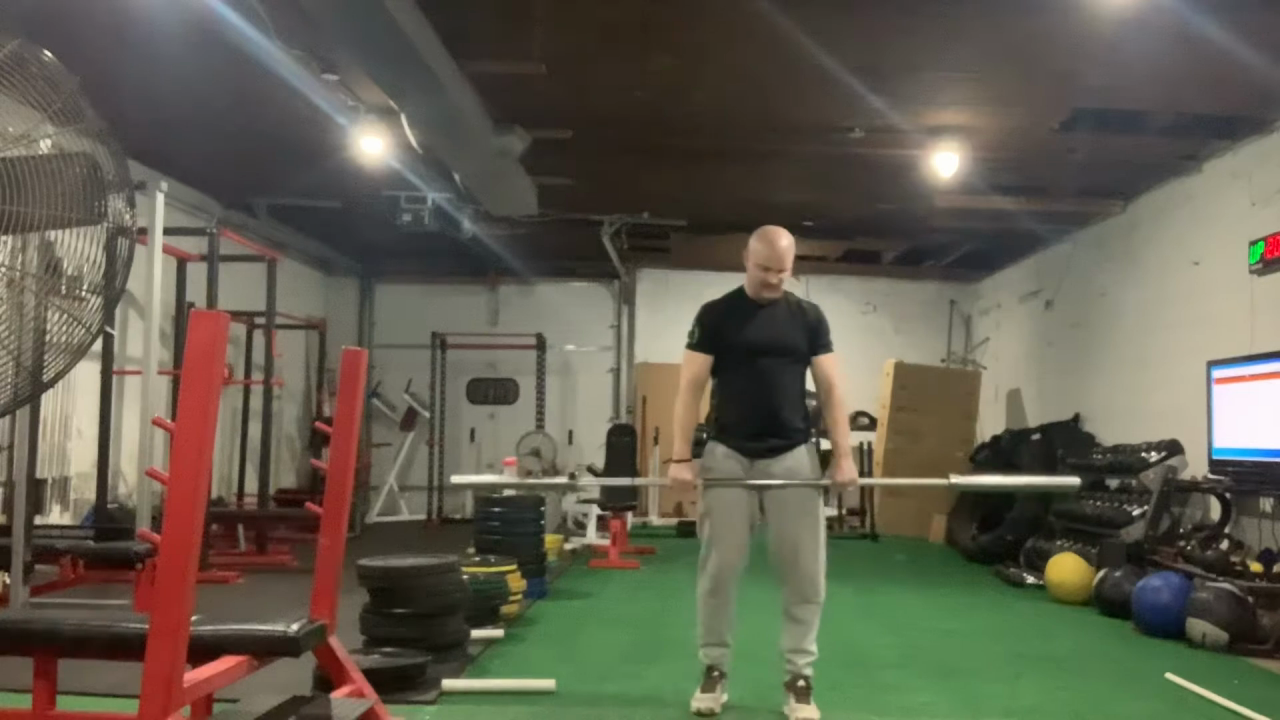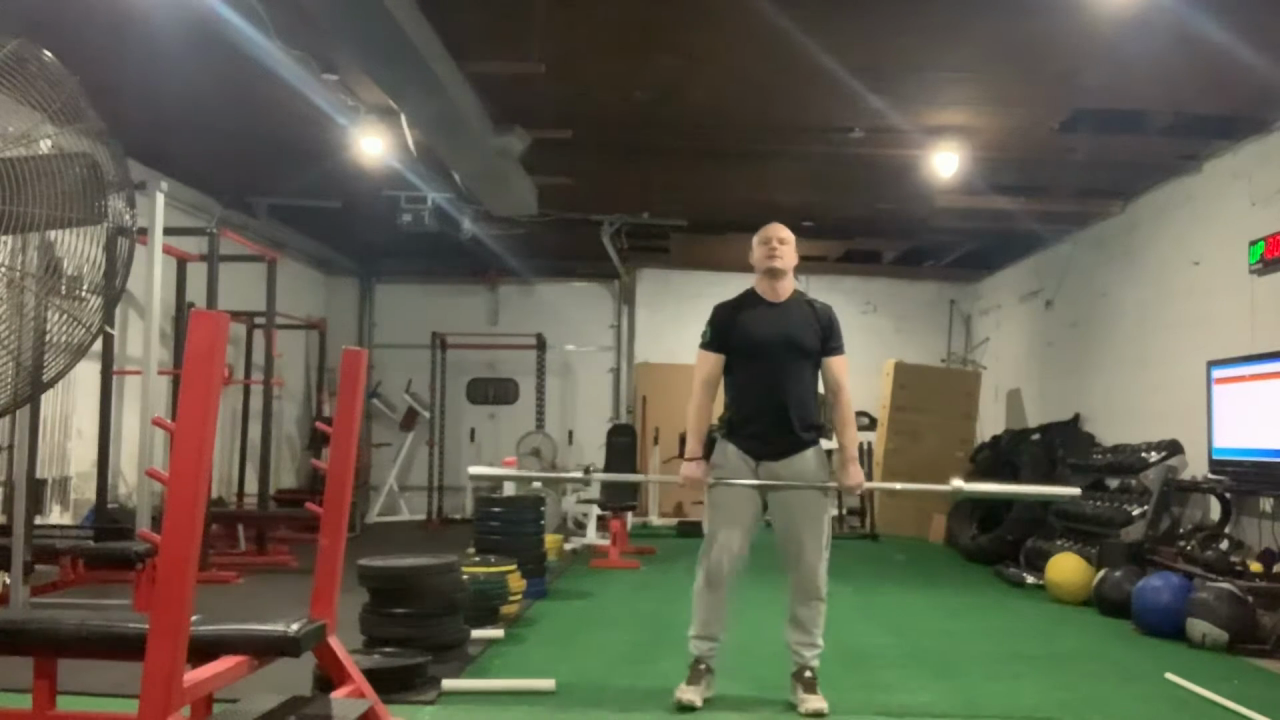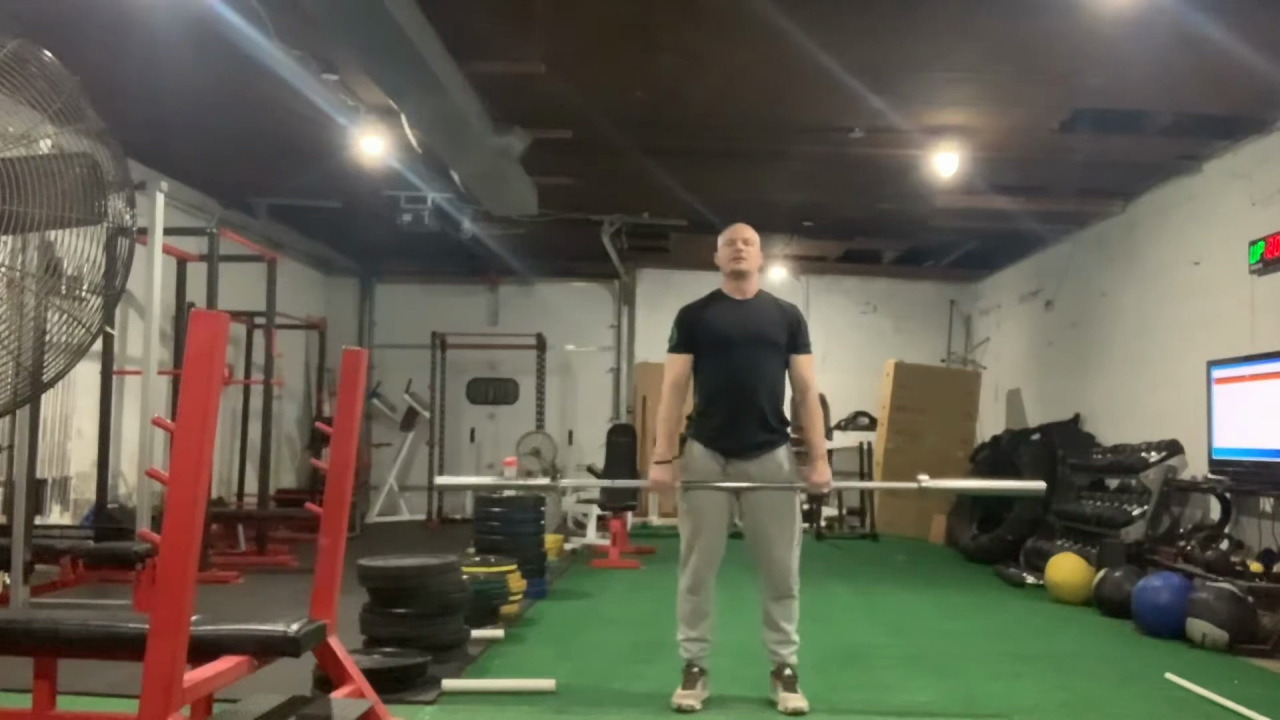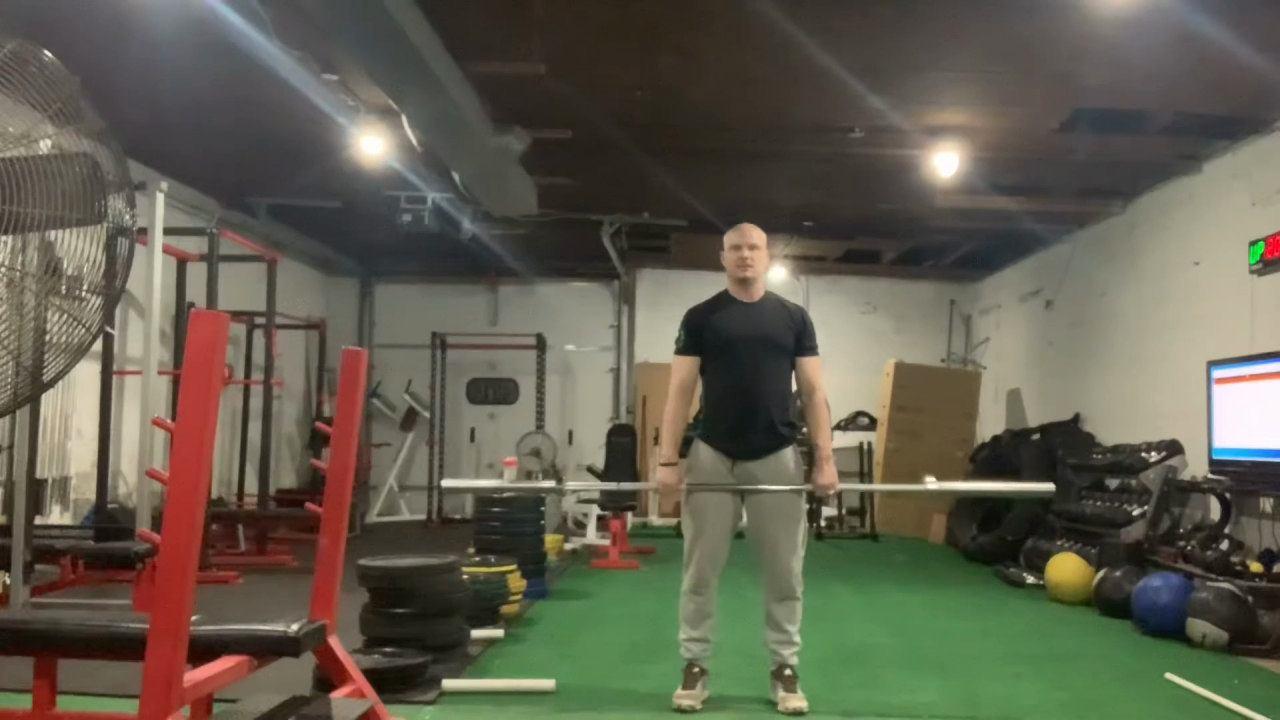
dt=1s
person 1, frame 1
left shoulder: (808, 316)
right shoulder: (715, 315)
left elbow: (829, 388)
right elbow: (691, 387)
left wrist: (843, 455)
right wrist: (681, 457)
left hip: (793, 457)
right hip: (727, 457)
left knee: (805, 574)
right knee: (718, 572)
left ankle: (799, 679)
right ankle: (714, 672)
person 1, frame 2
left shoulder: (820, 316)
right shoulder: (728, 315)
left elbow: (838, 390)
right elbow: (705, 386)
left wrist: (850, 458)
right wrist: (693, 454)
left hip: (801, 459)
right hip: (735, 455)
left knee: (809, 573)
right knee: (717, 565)
left ankle: (805, 671)
right ankle: (701, 664)
person 1, frame 3
left shoulder: (786, 315)
right shoulder: (694, 316)
left elbow: (806, 389)
right elbow: (674, 388)
left wrist: (818, 457)
right wrist: (662, 457)
left hip: (771, 457)
right hip: (705, 456)
left knee: (780, 571)
right knee: (697, 569)
left ankle: (784, 669)
right ankle: (694, 667)
person 1, frame 4
left shoulder: (793, 317)
right shoulder: (700, 317)
left elbow: (812, 391)
right elbow: (680, 391)
left wrist: (824, 459)
right wrist: (667, 459)
left hip: (777, 459)
right hip: (712, 458)
left knee: (784, 574)
right knee: (700, 571)
left ankle: (784, 669)
right ankle: (694, 667)
